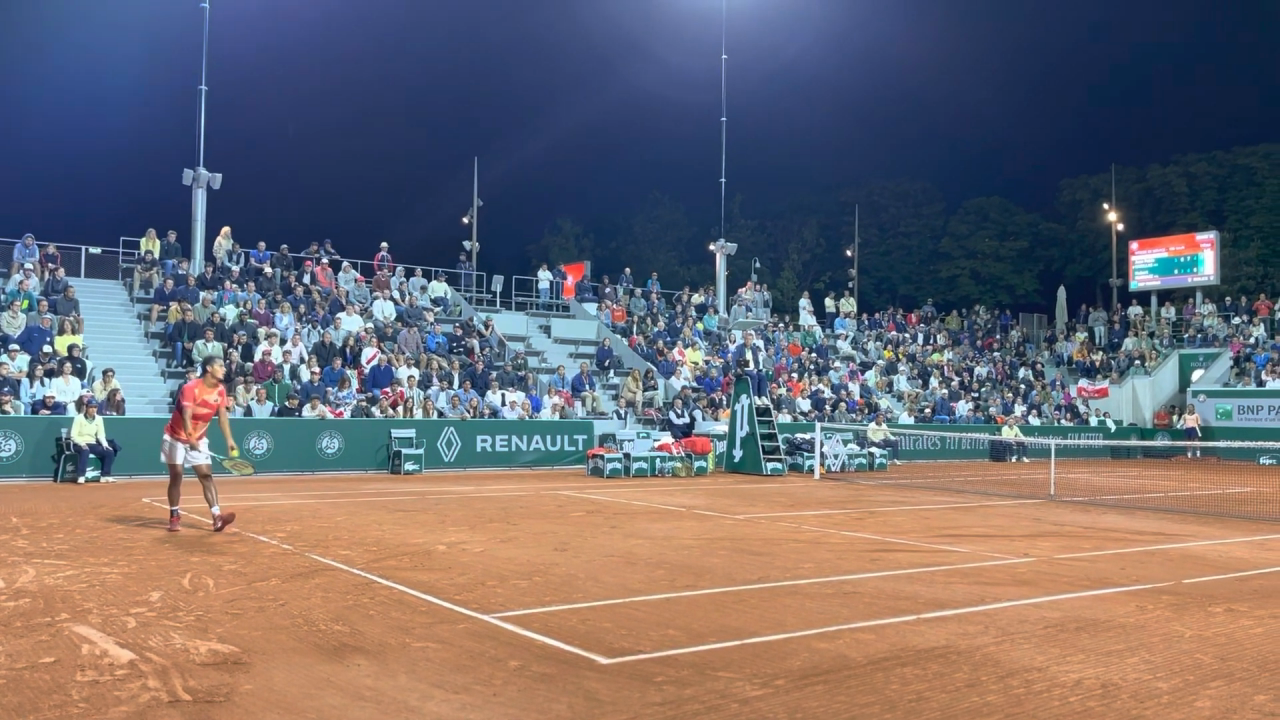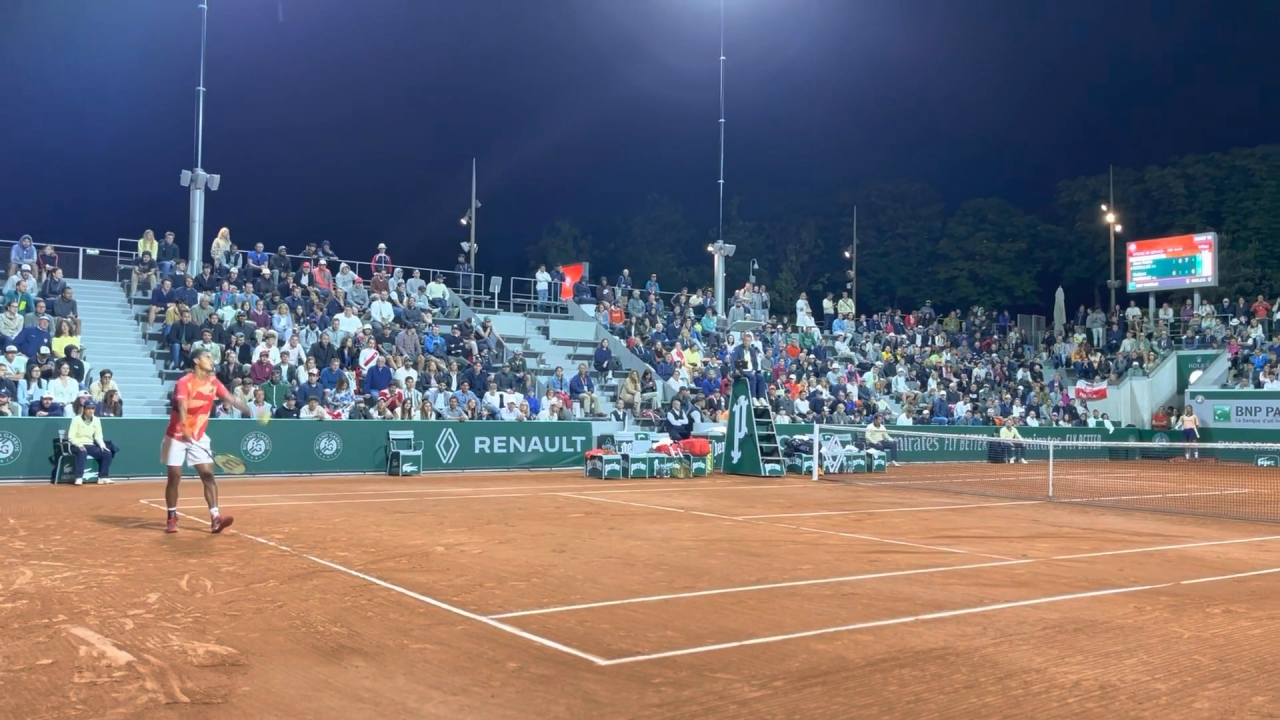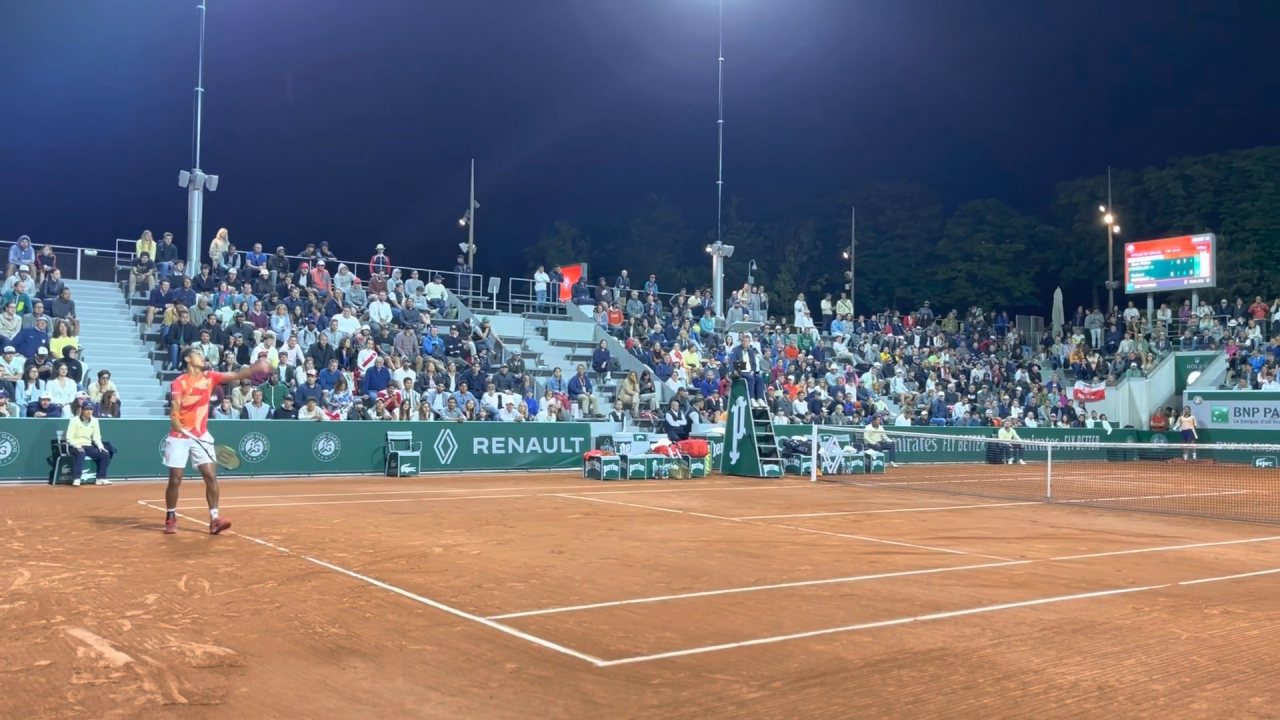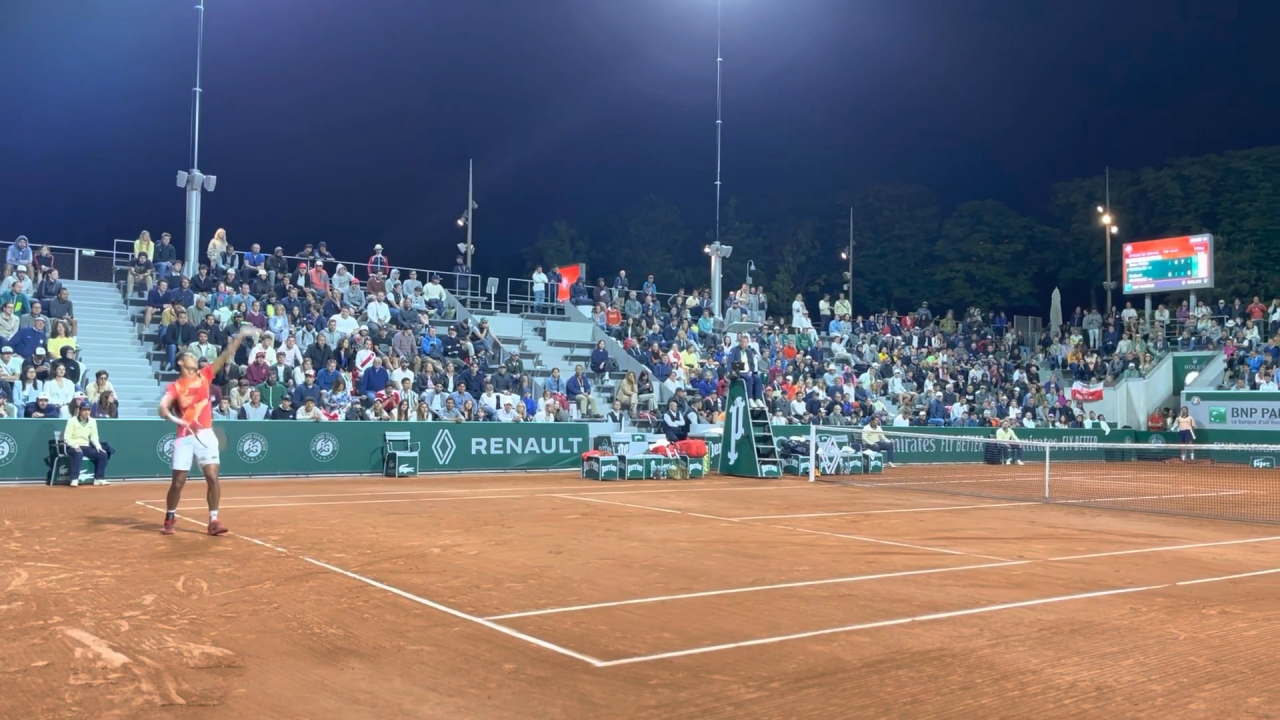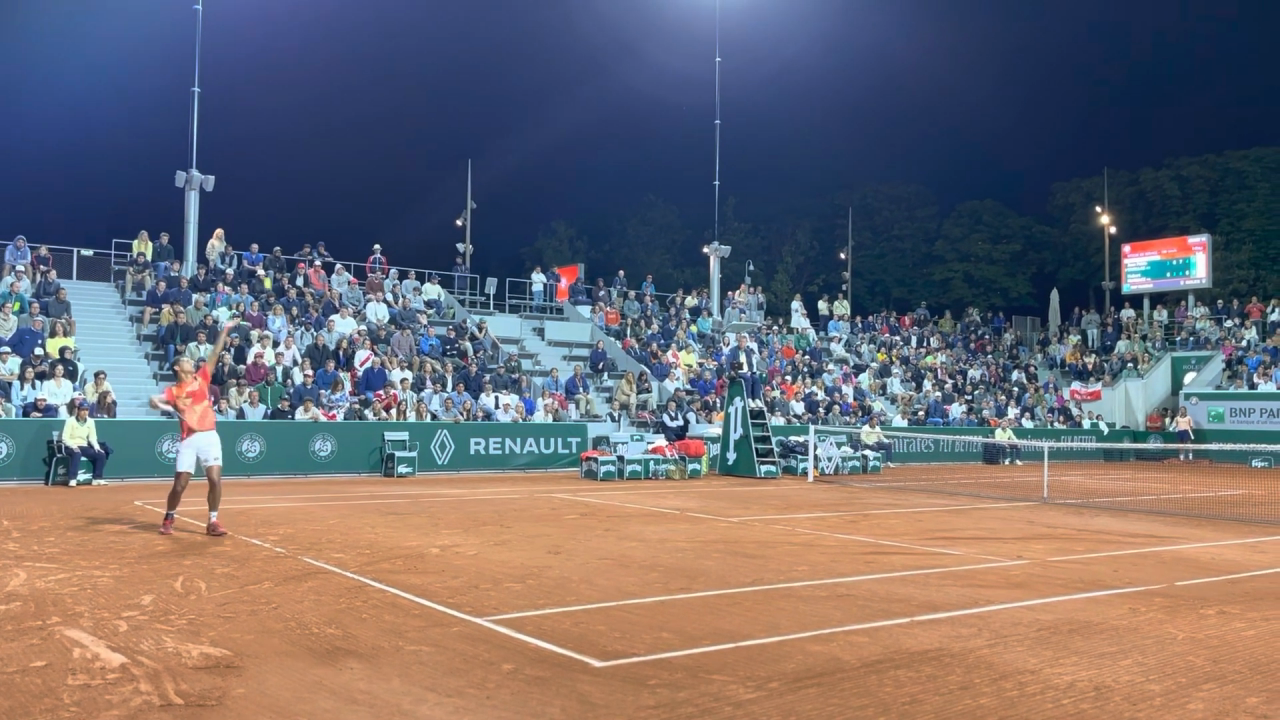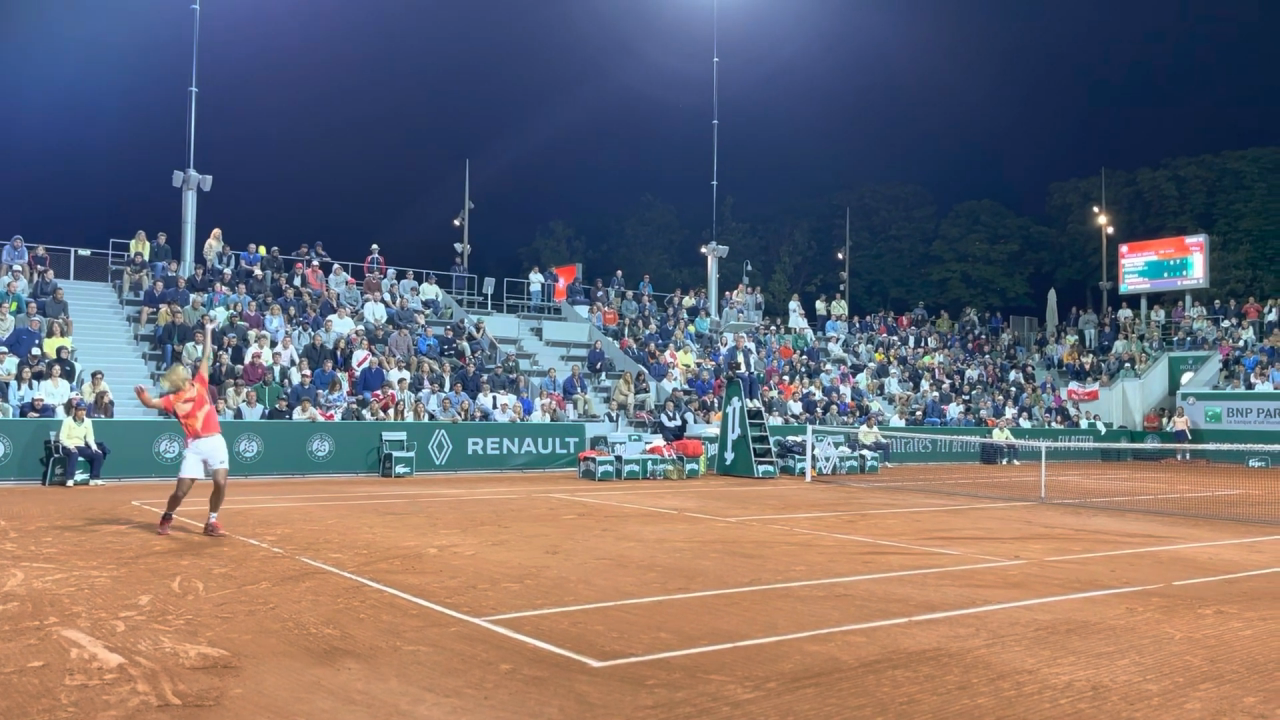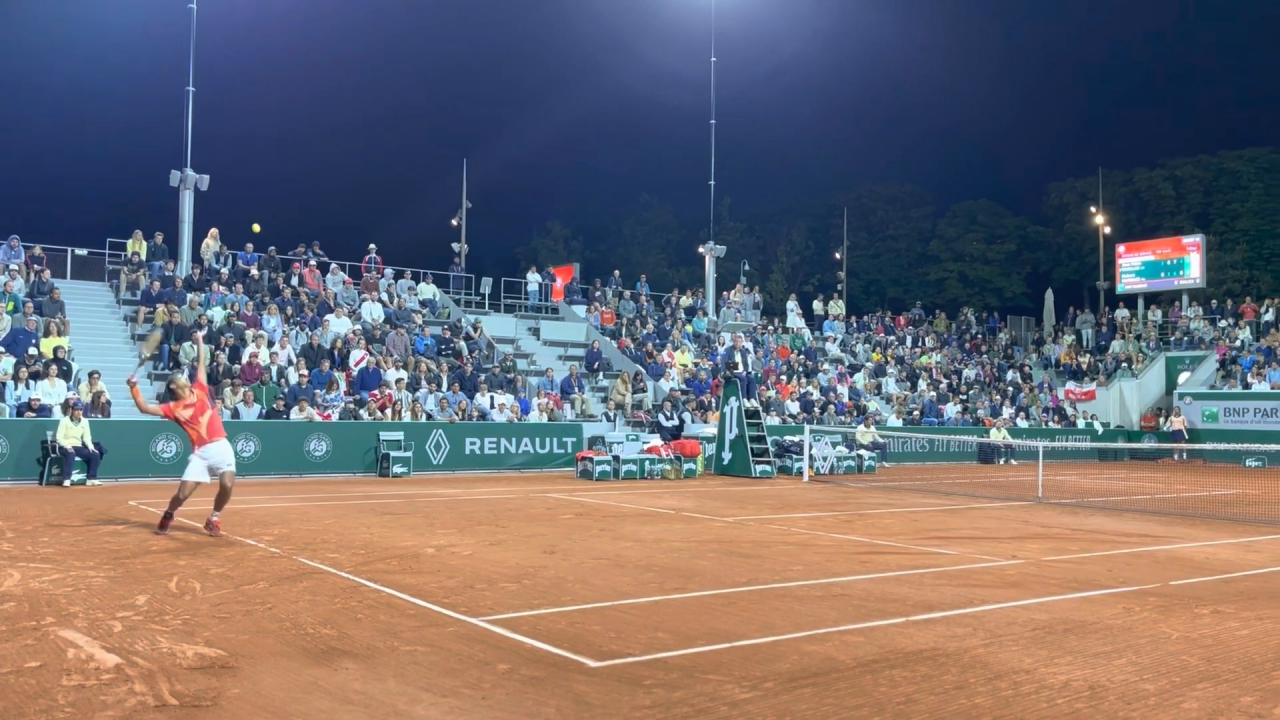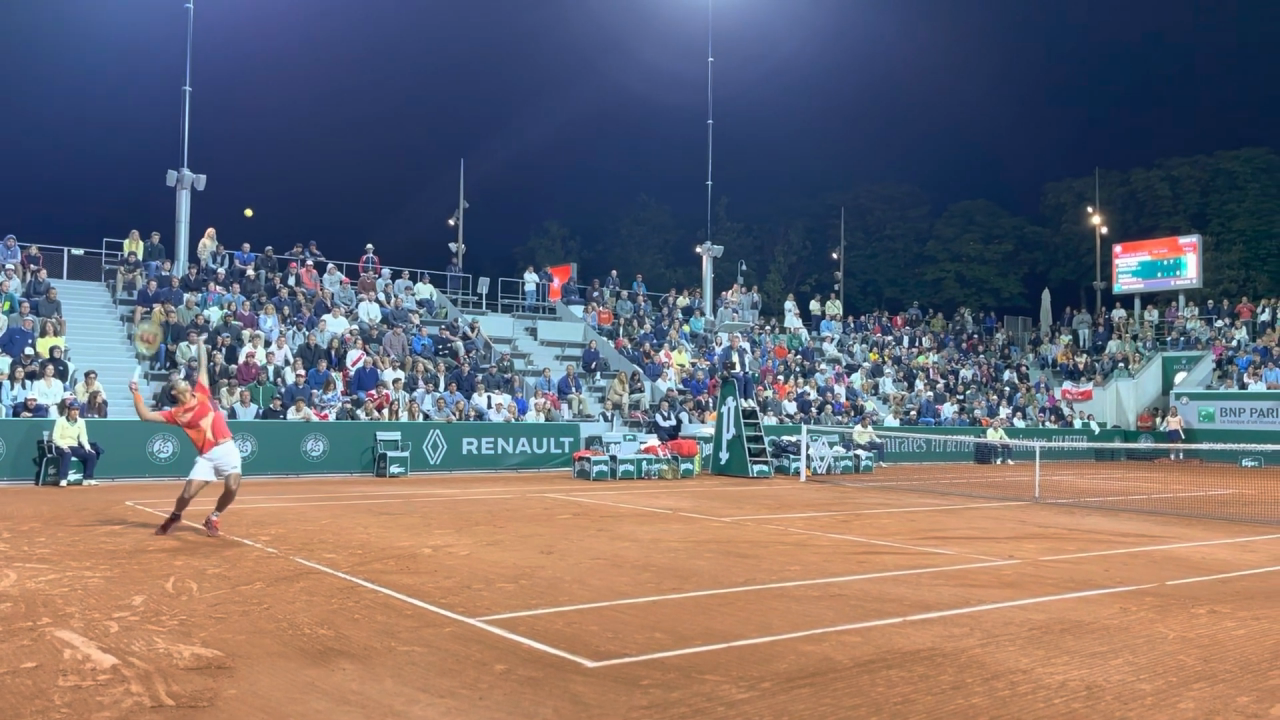
dt=0.1s
person 1, frame 1
left shoulder: (220, 390)
right shoulder: (190, 388)
left elbow: (223, 417)
right elbow: (185, 415)
left wrist: (229, 440)
right wrist: (189, 438)
left hip: (198, 440)
right hip: (177, 438)
left knee: (207, 476)
right knee: (176, 477)
left ankle: (217, 515)
right ankle: (174, 517)
person 1, frame 2
left shoulder: (213, 382)
right shoulder: (184, 382)
left elbow: (230, 398)
right elbow: (182, 409)
left wrist: (248, 408)
right wrist: (185, 431)
left hip: (199, 438)
right hip: (177, 437)
left knee: (208, 476)
right knee: (174, 478)
left ankle: (216, 518)
right ankle: (172, 518)
person 1, frame 3
left shoulder: (209, 377)
right shoulder: (179, 382)
left elbow: (235, 376)
right elbow: (175, 405)
left wrist: (256, 368)
right wrist: (178, 425)
left hip: (202, 437)
right hip: (180, 438)
left knee: (211, 476)
right knee: (175, 480)
left ankle: (216, 520)
right ankle: (170, 519)
person 1, frame 4
left shoulder: (204, 375)
right shoulder: (175, 387)
left elbow: (225, 357)
right elbow: (163, 405)
left wrist: (239, 337)
right wrist: (168, 414)
left hip: (206, 436)
right hip: (185, 438)
left knee: (213, 478)
right knee: (178, 482)
left ankle: (214, 521)
right ankle: (169, 519)
person 1, frame 5
left shoulder: (201, 378)
right shoulder: (173, 392)
left elbow: (214, 354)
right elbow: (158, 401)
left wrist: (224, 332)
right wrist: (156, 403)
left hip: (209, 437)
right hip: (189, 441)
left knee: (215, 480)
right knee: (180, 484)
left ankle: (213, 523)
right ankle: (168, 519)
person 1, frame 6
left shoulder: (199, 385)
right shoulder: (172, 400)
left elbow: (206, 357)
right elbow: (149, 402)
left wrist: (208, 333)
right wrist: (141, 393)
left hip: (215, 442)
right hip: (194, 446)
left knee: (221, 483)
right knee: (182, 490)
left ankle: (212, 522)
right ankle: (166, 519)
person 1, frame 7
left shoulder: (200, 391)
right shoulder: (173, 408)
left elbow: (201, 362)
right elbow: (145, 407)
left wrist: (199, 340)
right wrist: (134, 387)
left hip: (221, 447)
right hip: (200, 453)
left knee: (227, 486)
right knee: (183, 493)
left ankle: (213, 520)
right ankle: (166, 519)
person 1, frame 8
left shoulder: (201, 393)
right shoulder: (175, 413)
left elbow: (202, 367)
right elbow: (146, 416)
left wrist: (201, 344)
right wrist: (136, 393)
left hip: (227, 449)
right hip: (206, 456)
left knee: (232, 488)
right knee: (188, 494)
left ankle: (212, 519)
right ankle: (173, 519)
